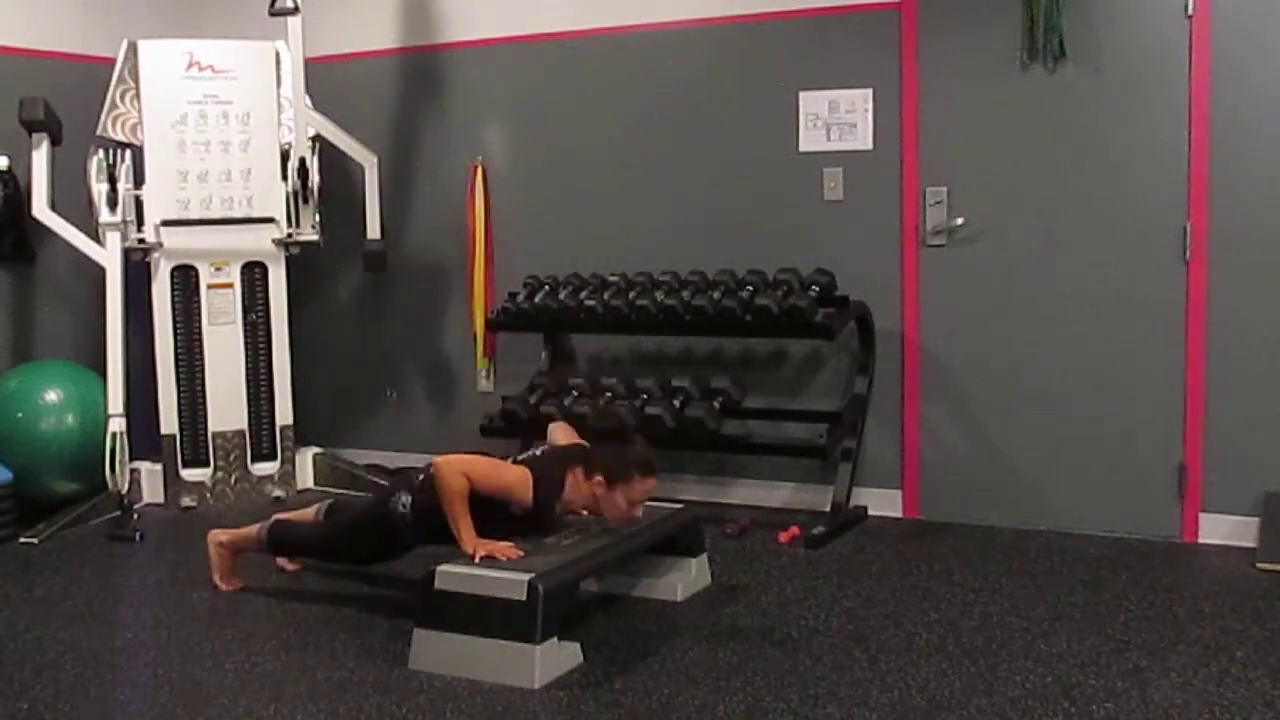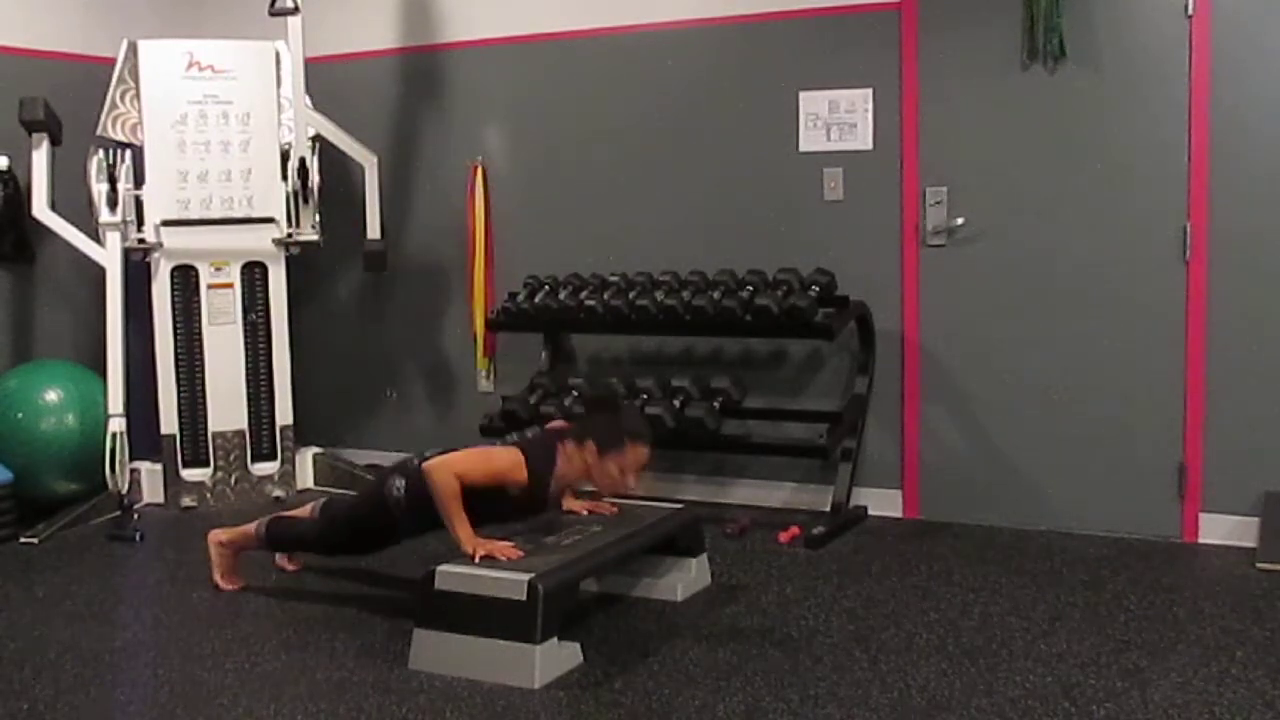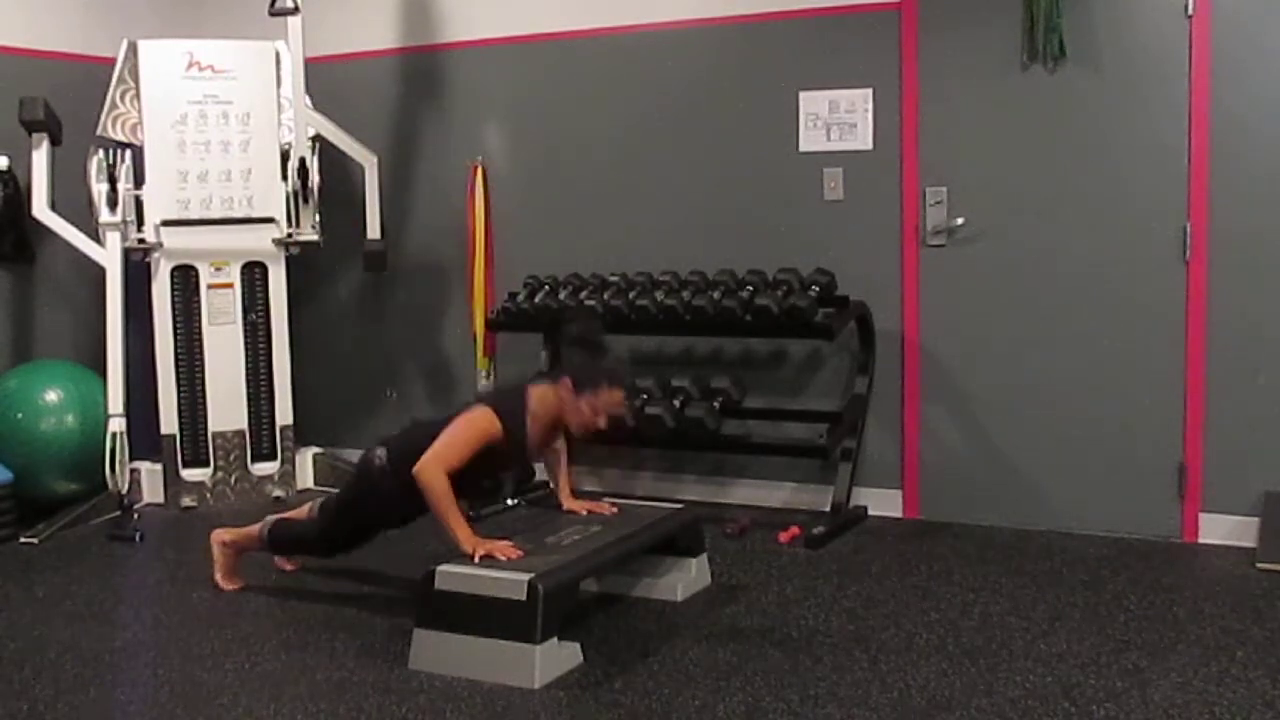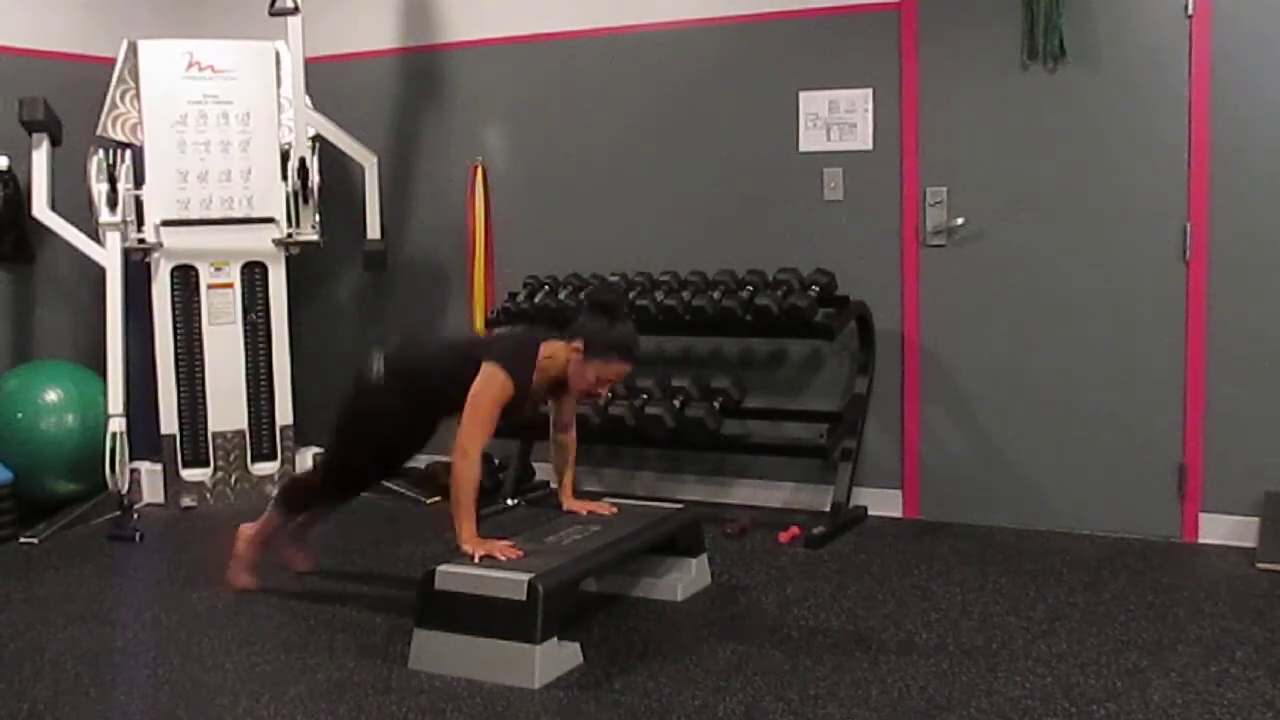
dt=0.2s
person 1, frame 1
left shoulder: (580, 460)
right shoulder: (532, 488)
left elbow: (557, 425)
right elbow: (446, 467)
left wrist: (570, 508)
right wrist: (472, 542)
left hip: (428, 497)
right hip: (416, 509)
left knee: (348, 522)
right knee: (332, 543)
left ankle: (293, 521)
right ankle: (227, 542)
person 1, frame 2
left shoulder: (570, 442)
right shoulder: (526, 468)
left elbow: (554, 424)
right elbow: (438, 468)
left wrist: (566, 498)
right wrist: (469, 541)
left hip: (422, 488)
right hip: (411, 493)
left knee: (346, 517)
right knee: (330, 535)
left ankle: (299, 516)
right ankle: (227, 539)
person 1, frame 3
left shoulder: (555, 406)
right shoulder: (500, 418)
right elbow: (427, 470)
left wrist: (566, 496)
right wrist: (467, 540)
left hip: (420, 477)
right hip: (396, 470)
right knee: (329, 538)
left ankle: (294, 522)
right ankle: (230, 542)
person 1, frame 4
left shoulder: (565, 365)
right shoulder: (510, 368)
left elbow: (564, 432)
right elbow: (467, 454)
left wrist: (567, 495)
right wrist: (468, 539)
left hip: (427, 395)
right hip: (391, 387)
left knee: (362, 477)
right knee: (337, 475)
left ankle: (293, 529)
right ankle: (255, 535)
